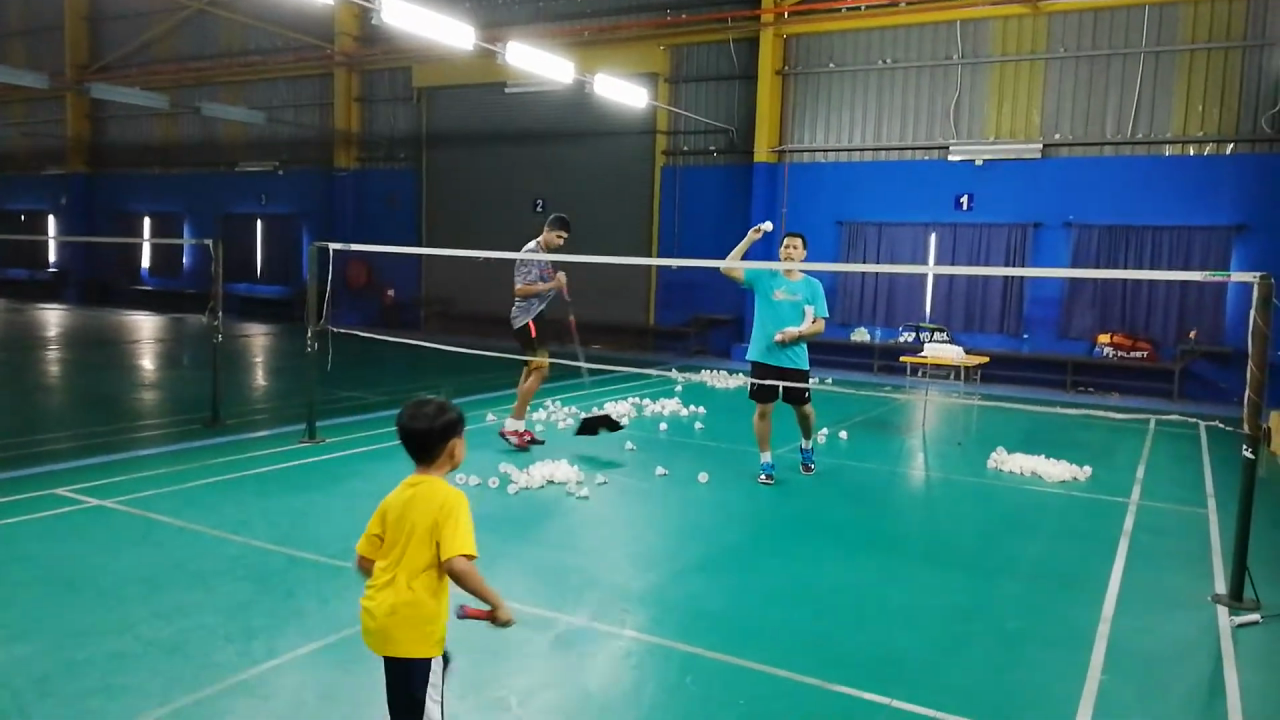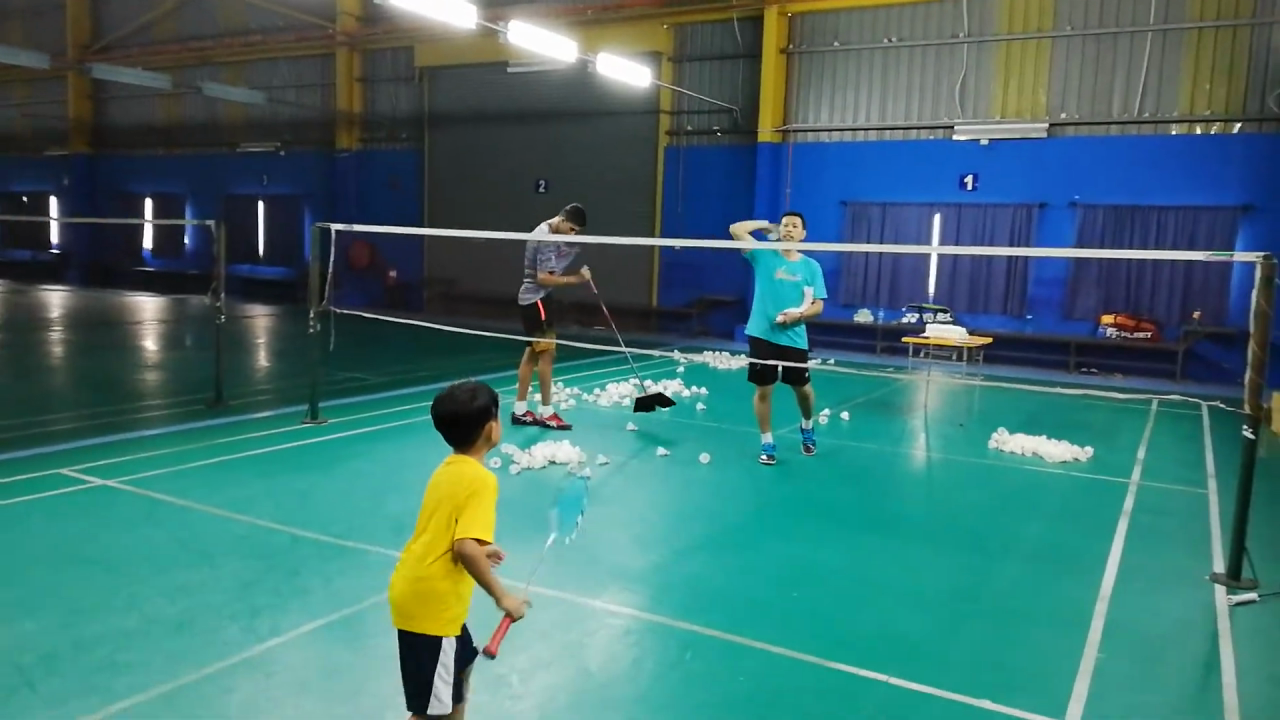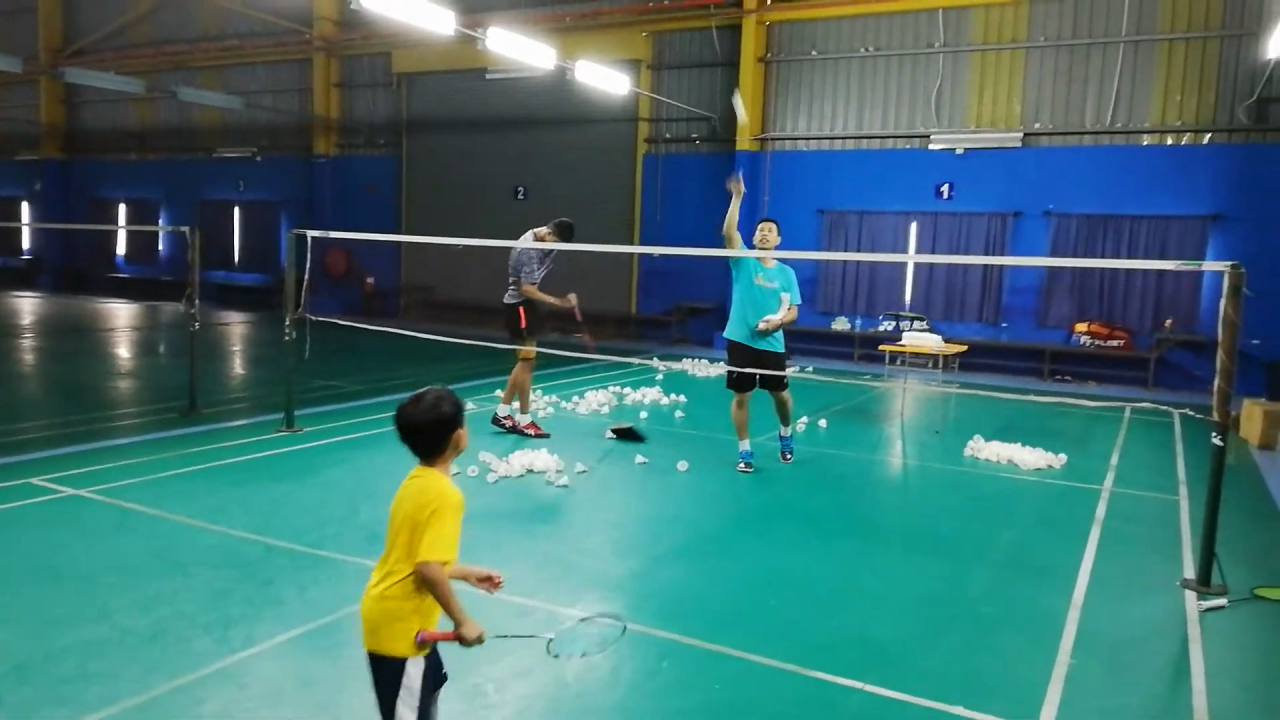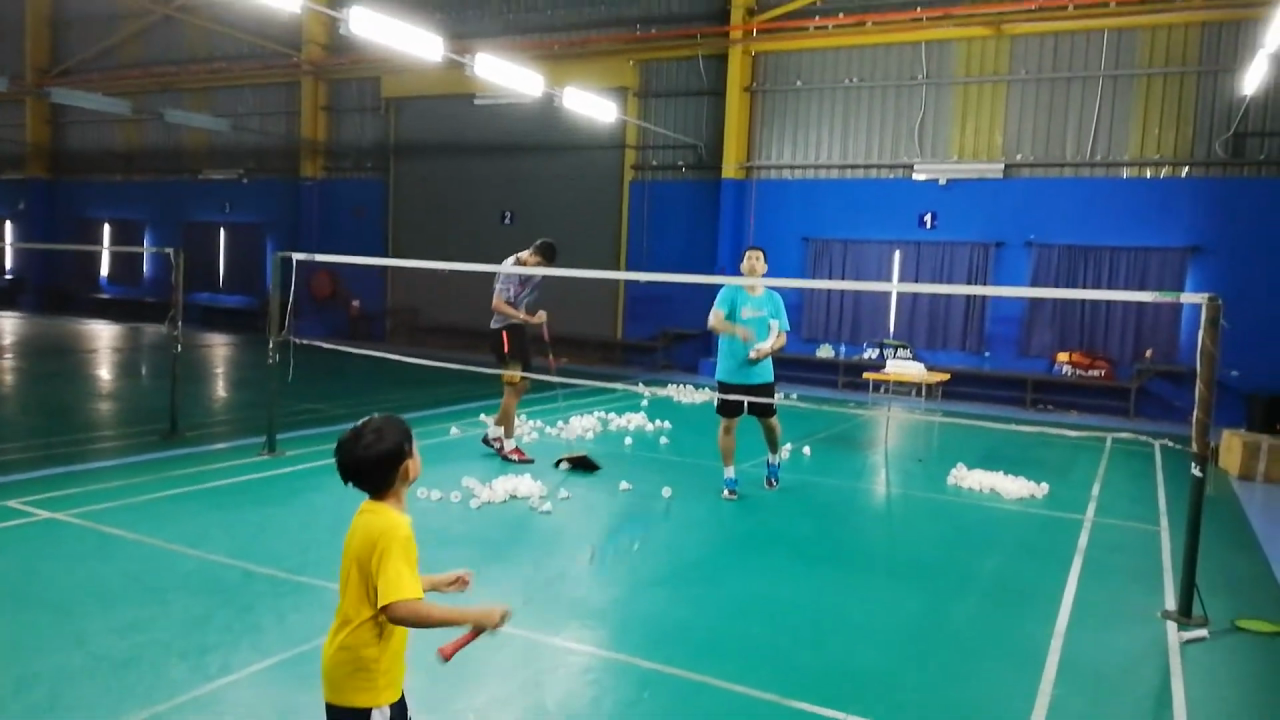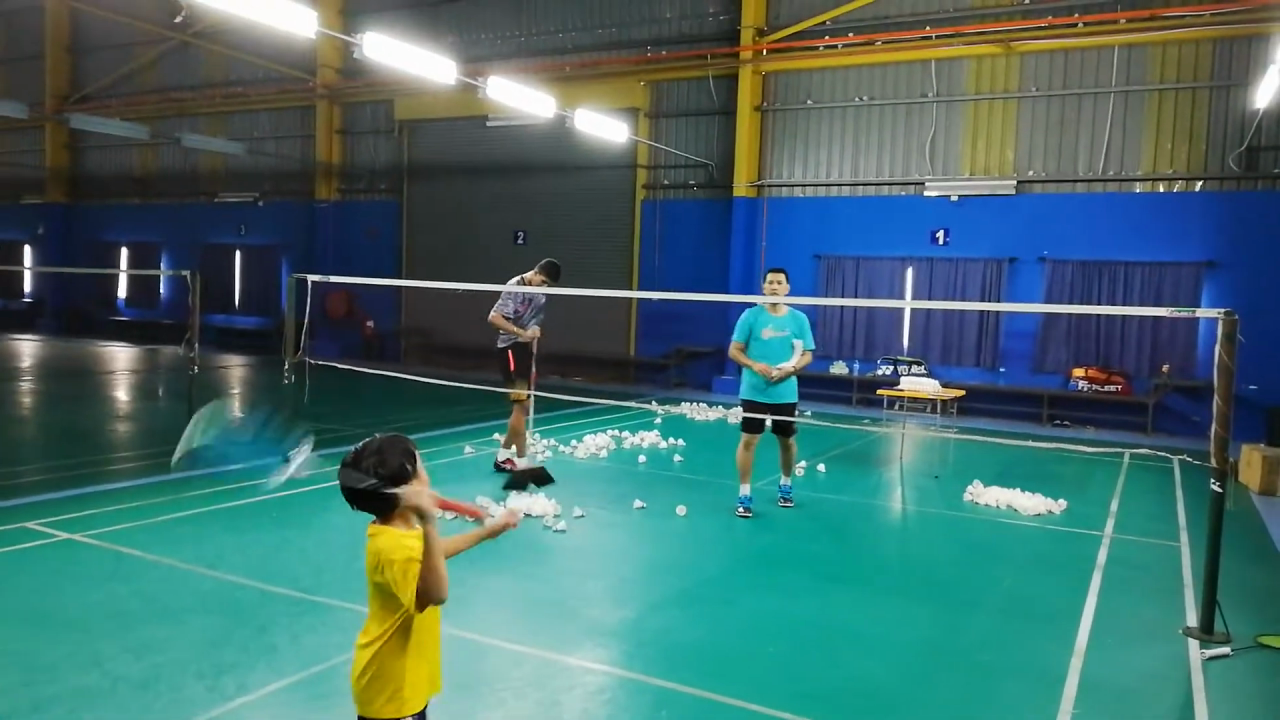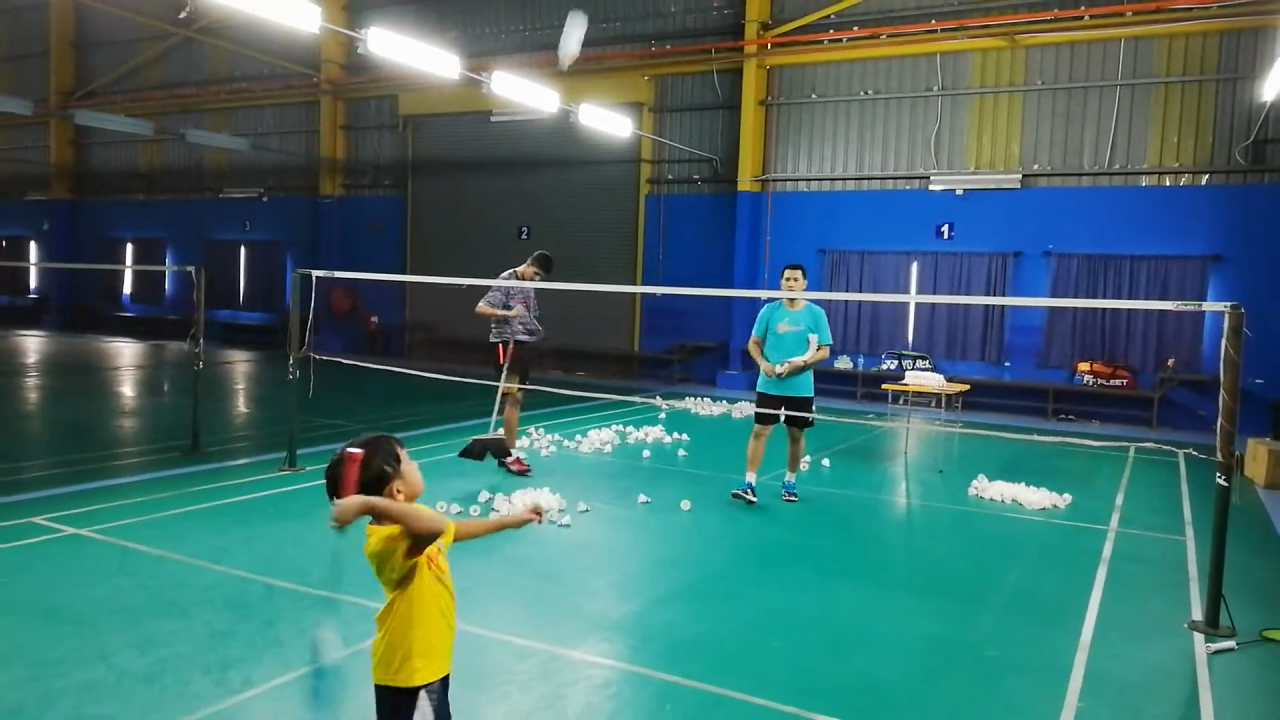
dt=0.3s
person 1, frame 1
left shoulder: (395, 497)
right shoulder: (450, 499)
left elbow: (364, 560)
right elbow: (456, 565)
right wrist: (498, 604)
left hip: (381, 619)
right hip: (412, 629)
person 1, frame 2
left shoulder: (448, 469)
right shoulder: (480, 480)
right elbow: (466, 548)
left wrist: (481, 553)
right wrist: (503, 596)
left hip: (415, 591)
right hip: (430, 604)
left knee: (460, 666)
person 1, frame 3
left shoulder: (416, 481)
right shoulder: (444, 495)
right elbow: (428, 569)
left wrist: (468, 573)
right wrist: (461, 620)
left hip: (392, 612)
right hip: (400, 624)
left knee: (429, 689)
person 1, frame 4
left shoulder: (372, 515)
right shoulder: (391, 529)
right elbow: (401, 611)
left wrist: (436, 582)
right wrist: (472, 617)
left hip: (363, 665)
right hip: (363, 674)
person 1, frame 5
left shoulder: (394, 533)
right shoulder: (394, 548)
left elbow: (432, 555)
right elbow: (434, 593)
left wrist: (489, 530)
right wrist: (428, 522)
right hip: (392, 686)
person 1, frame 6
left shoulder: (400, 530)
right shoulder: (385, 541)
left elbow: (453, 530)
right elbow: (435, 526)
left wrist: (513, 519)
left hip: (415, 664)
right hip: (412, 670)
person 2, frame 1
left shoulder: (813, 286)
right shoulder: (764, 277)
left elbow: (819, 325)
right elbow: (727, 269)
left wrist: (797, 333)
right wrist: (749, 239)
left hip: (796, 359)
right hip: (763, 356)
left knee: (803, 409)
right knee: (763, 409)
left ankle: (807, 447)
right ankle: (766, 462)
person 2, frame 2
left shoulder: (811, 267)
right shoulder: (764, 256)
left elbow: (818, 306)
right elbow: (736, 229)
left wrist: (798, 314)
right wrist: (764, 225)
left hip: (795, 338)
right hip: (762, 335)
left knee: (803, 389)
right knee: (763, 390)
left ankle: (807, 428)
right ankle: (767, 443)
person 2, frame 3
left shoulder: (786, 273)
right shoulder: (743, 262)
left elbow: (793, 312)
right elbow: (729, 232)
left wrist: (778, 321)
right wrist: (737, 197)
left hip: (772, 344)
right hip: (741, 341)
left knee: (781, 395)
right knee: (741, 397)
left ankle: (786, 434)
right ankle: (744, 449)
person 2, frame 4
left shoulder: (774, 299)
right shoulder: (729, 293)
left elbow: (781, 336)
right elbow: (713, 322)
left wrist: (769, 349)
right wrist: (736, 329)
left hip: (762, 373)
right hip: (731, 373)
left knee: (769, 422)
right knee: (728, 424)
left ankle: (773, 461)
right ankle: (729, 477)
person 2, frame 5
left shoulder: (799, 319)
right shoulder: (751, 316)
left elbow: (807, 355)
right elbow: (734, 350)
left wrist: (791, 368)
right wrist: (754, 365)
left hip: (786, 392)
right hip: (754, 391)
left knee: (787, 441)
right knee: (748, 440)
left ankle: (785, 485)
right ankle: (744, 495)
person 2, frame 6
left shoulder: (816, 314)
right shoulder: (769, 311)
left elbow: (824, 351)
right elbow: (753, 344)
left wrist: (802, 363)
right wrist: (763, 363)
left hip: (801, 388)
right hip: (769, 385)
left knee: (796, 434)
right knee: (760, 431)
left ankle: (790, 482)
right ankle: (749, 483)
person 3, frame 1
left shoulder: (543, 253)
right shoulder: (531, 253)
right elbow: (520, 289)
left wrist: (557, 285)
right wrist: (551, 285)
left hip: (536, 317)
right hip: (528, 318)
left knee: (530, 372)
right knee: (540, 371)
left ankle: (519, 428)
right ankle: (511, 425)
person 3, frame 2
left shoulder: (550, 232)
right shoulder: (545, 239)
right elbow: (543, 278)
right wrist: (575, 279)
left hip: (534, 298)
right hip: (536, 298)
left knee: (532, 352)
right knee: (547, 353)
left ankle: (520, 410)
right ankle: (546, 412)
person 3, frame 3
left shoulder: (537, 241)
right shoulder: (529, 249)
right elbow: (526, 289)
right wrist: (558, 302)
left hip: (525, 305)
right hip: (520, 305)
left knee: (525, 361)
right knee: (527, 361)
left ankle: (502, 412)
right ankle: (524, 421)
person 3, frame 4
left shoulder: (528, 269)
right shoulder: (511, 269)
right elbow: (497, 304)
right wrist: (529, 319)
left hip: (518, 329)
right hip: (506, 330)
left knee: (522, 385)
right knee: (513, 387)
left ankle: (494, 433)
right ankle: (508, 446)
person 3, frame 5
left shoulder: (537, 292)
right shoulder: (515, 288)
right elbow: (494, 318)
right wrist: (522, 333)
left hip: (526, 349)
right hip: (512, 349)
left knee: (524, 406)
right knee: (521, 405)
left ankle: (503, 456)
right ankle: (521, 462)
person 3, frame 6
left shoulder: (528, 286)
right shoulder: (506, 281)
right elbow: (481, 308)
left wrist: (535, 328)
right wrist: (507, 313)
left hip: (524, 344)
right hip: (505, 344)
left knee: (517, 399)
right knee: (513, 398)
left ankle: (507, 453)
right ankle: (509, 454)
